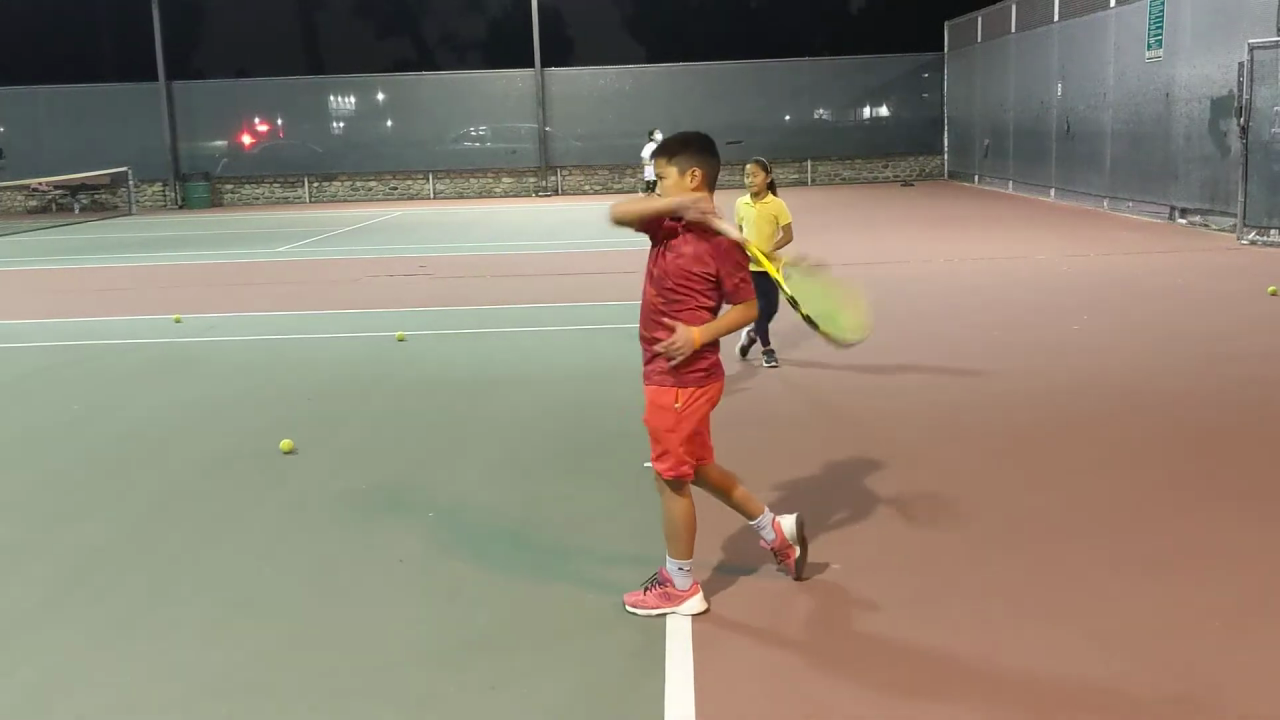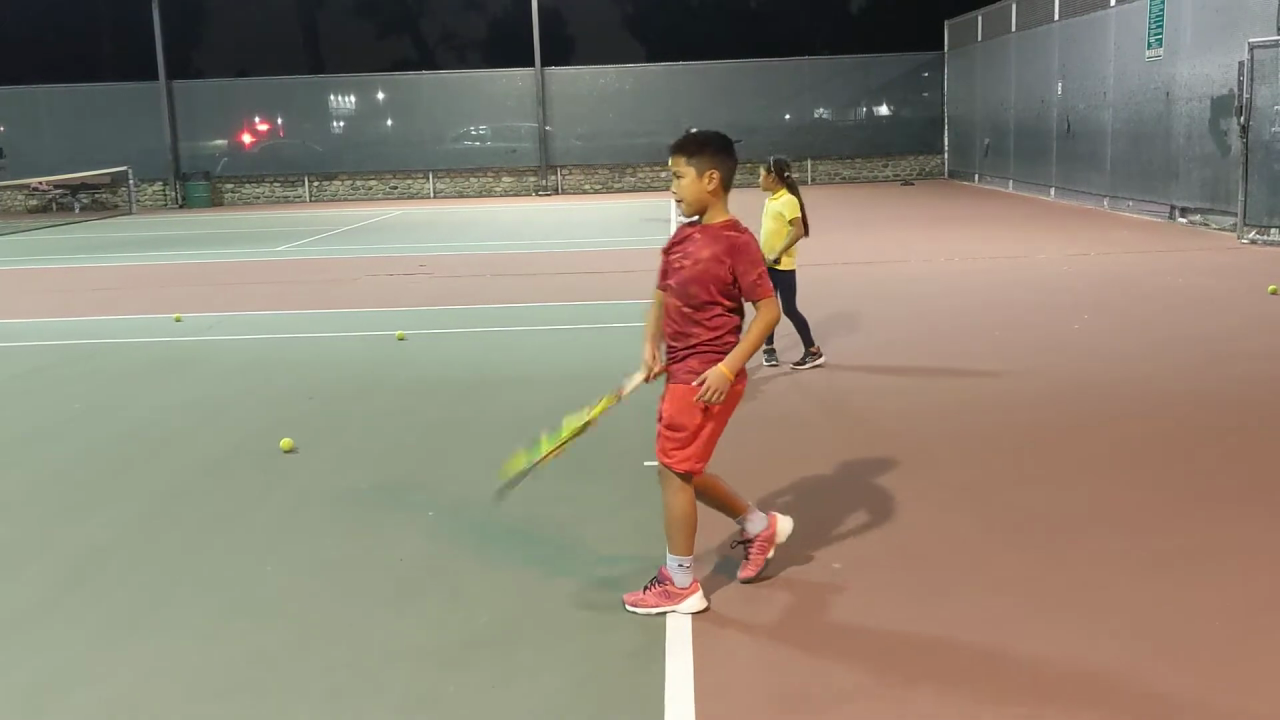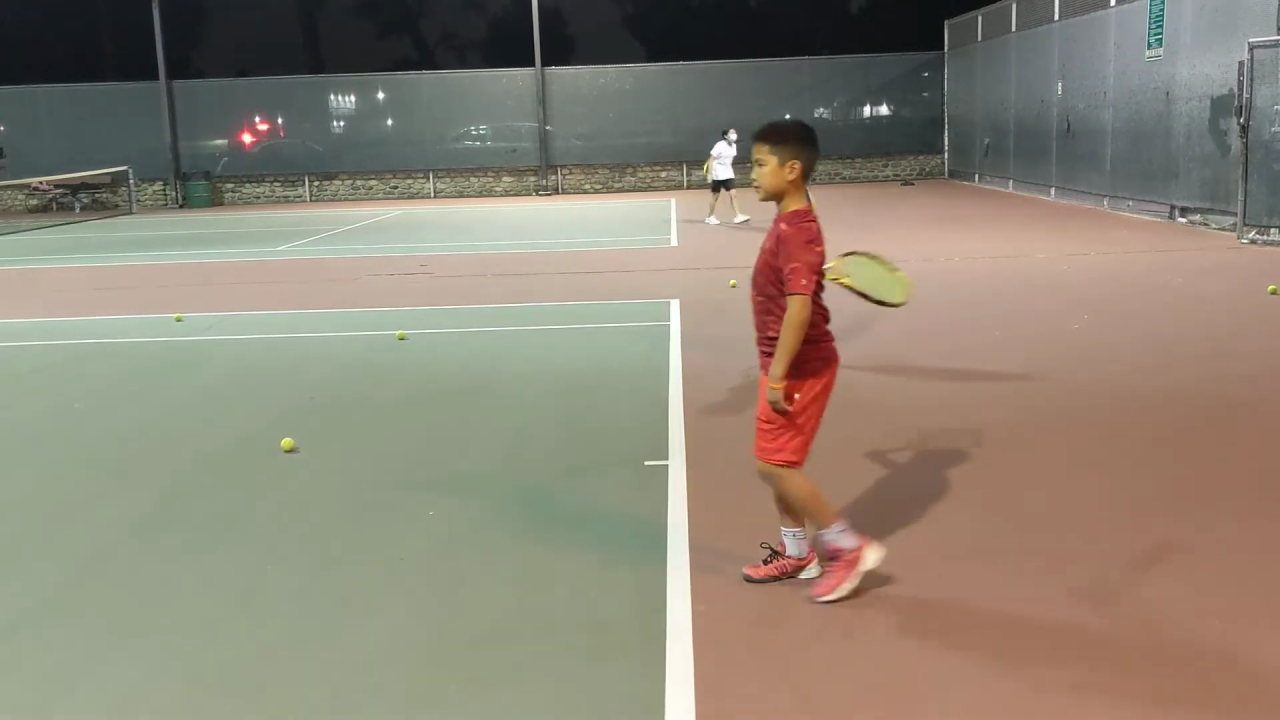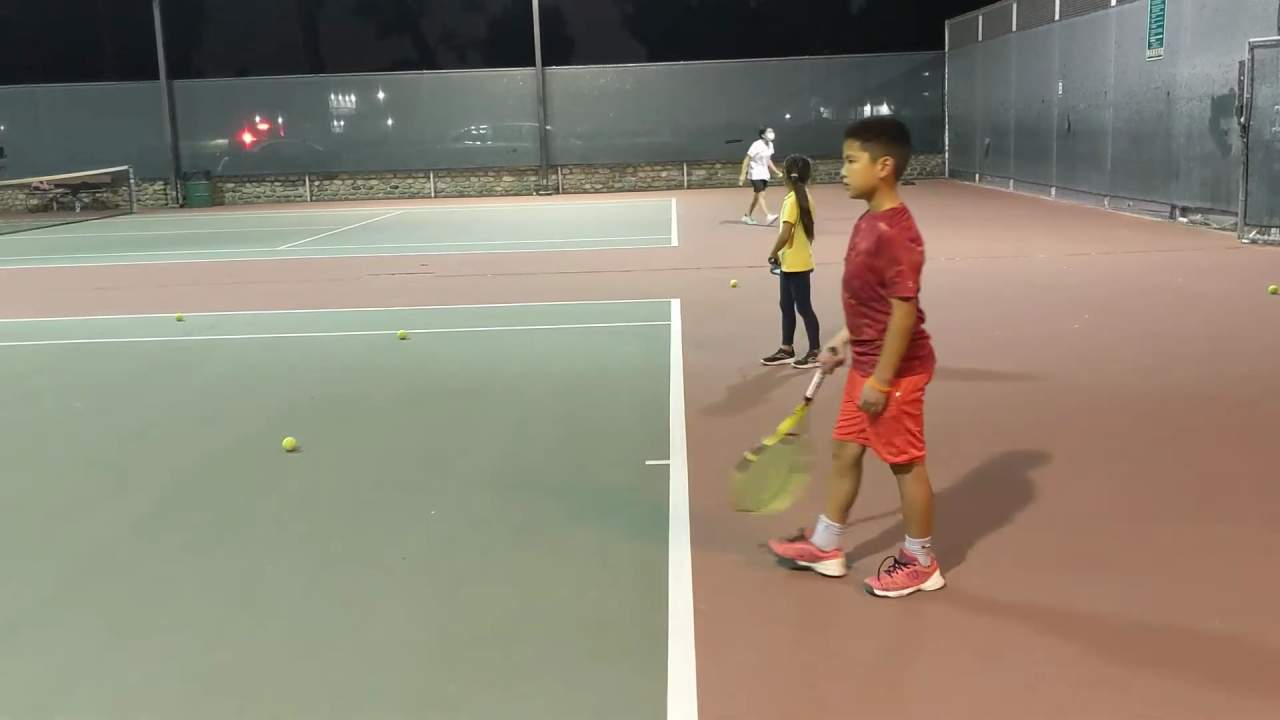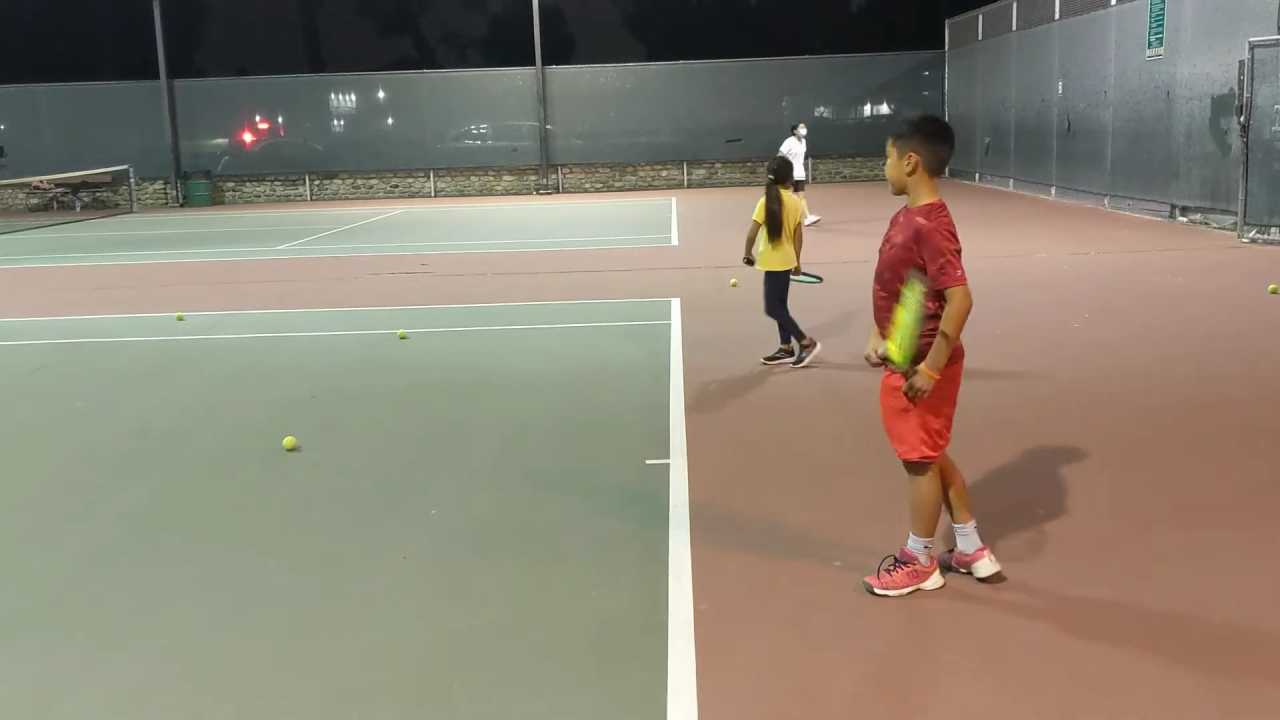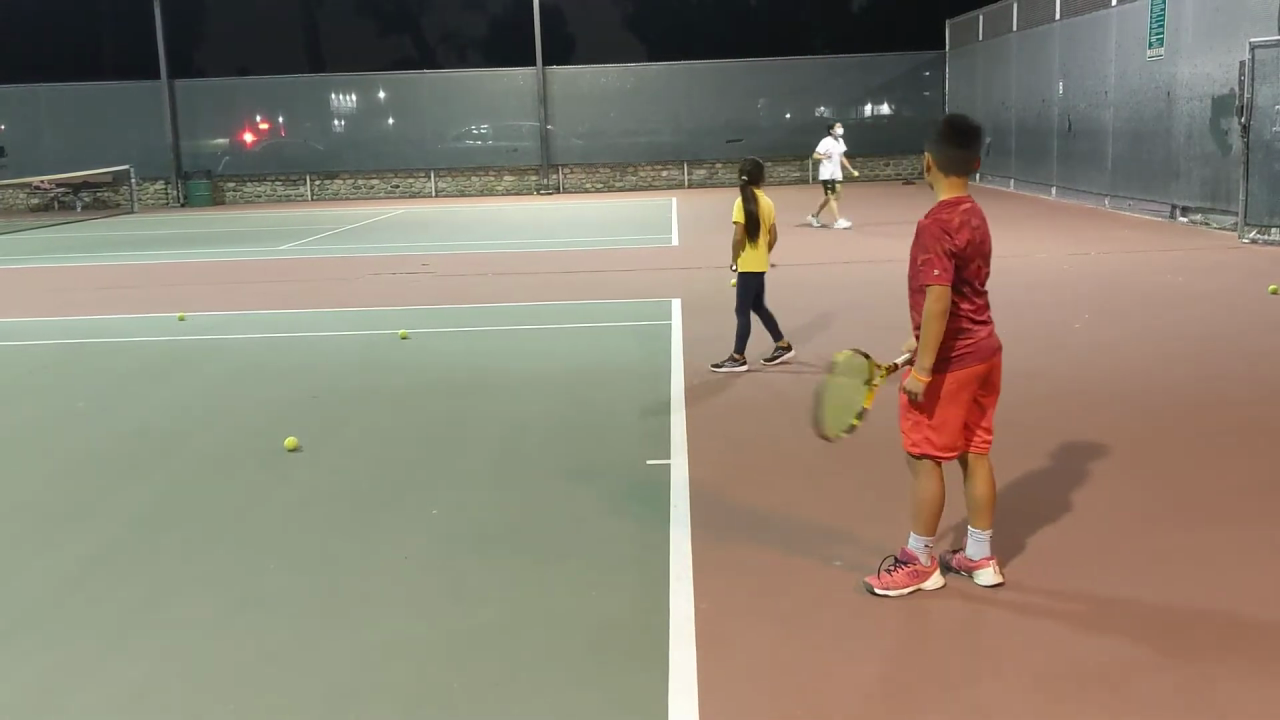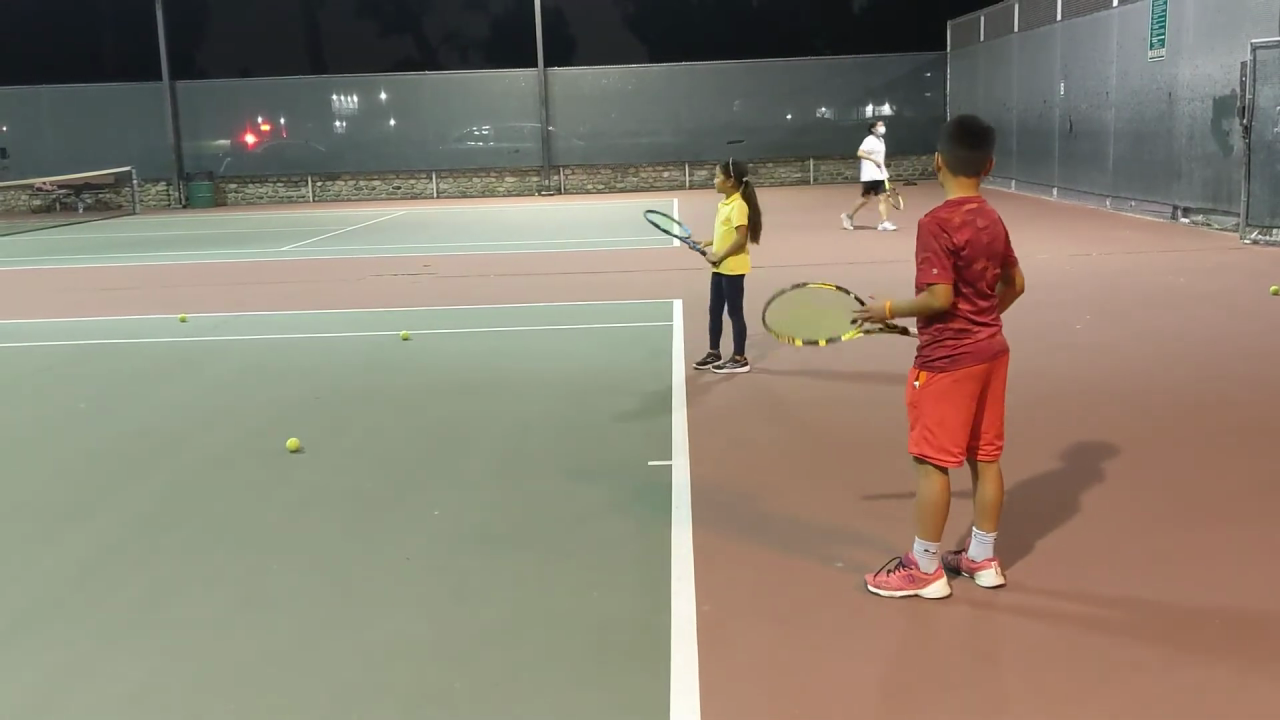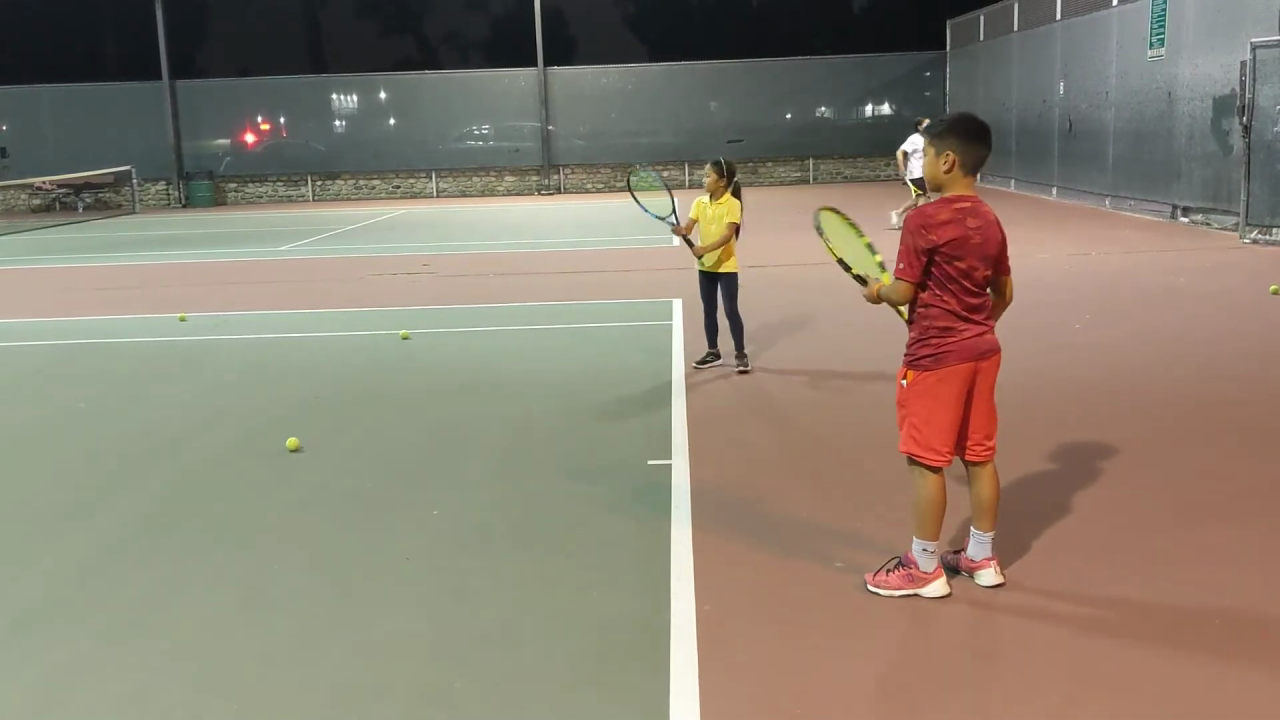
dt=0.5s
person 1, frame 1
left shoulder: (722, 245)
right shoulder: (664, 222)
left elbow: (747, 309)
right elbow: (618, 213)
left wrist: (701, 334)
right wrist: (674, 205)
left hip: (685, 379)
right hip: (667, 376)
left knee: (673, 479)
right knee: (697, 466)
left ankle: (680, 587)
right ankle: (776, 530)
person 1, frame 2
left shoulder: (738, 241)
right shoulder: (680, 238)
left elbow: (768, 310)
right elbow: (663, 301)
left wrist: (731, 365)
right wrist: (651, 348)
left hip: (706, 379)
right hip: (680, 374)
left knee: (675, 474)
right knee: (683, 471)
left ankle: (680, 585)
right ankle: (761, 525)
person 1, frame 3
left shoulder: (793, 232)
right shoulder: (791, 223)
left elbow: (800, 308)
left wrist: (776, 376)
left hip: (800, 370)
right hip: (790, 367)
left knee: (779, 464)
right knee: (774, 461)
left ankle: (848, 548)
right ankle: (796, 551)
person 1, frame 4
left shoulder: (894, 233)
right shoulder: (869, 222)
left elbow: (904, 311)
left wrist: (881, 379)
right wrist: (843, 341)
left hip: (896, 370)
right hip: (868, 364)
left knee: (906, 463)
right knee: (845, 451)
left ankle: (921, 562)
right ankle: (824, 545)
person 1, frame 5
left shoulder: (927, 227)
right shoulder: (905, 218)
left elbow: (960, 300)
left wrist: (930, 367)
right wrist: (877, 336)
left hip: (923, 366)
right hip: (908, 358)
left knee: (921, 461)
right knee: (933, 456)
left ankle: (920, 562)
right ankle: (972, 549)
person 1, frame 6
left shoulder: (935, 225)
right shoulder: (975, 217)
left elbow: (938, 300)
left wrist: (921, 369)
left hip: (950, 359)
right hip: (983, 350)
left knee: (927, 457)
right knee: (975, 453)
left ankle: (921, 561)
right ankle: (980, 556)
person 1, frame 7
left shoulder: (937, 223)
right shoulder: (993, 220)
left elbow: (938, 298)
right elbow: (1015, 285)
left wrist: (890, 309)
left hip: (947, 359)
right hip: (991, 352)
left knee: (931, 461)
right knee: (985, 456)
left ankle: (925, 568)
right ankle: (982, 558)
person 1, frame 8
left shoulder: (924, 220)
right shoulder: (991, 222)
left elbow: (904, 291)
right elbow: (1004, 295)
left wrist: (877, 292)
left hip: (935, 357)
right hip: (982, 352)
left knee: (927, 461)
right knee: (980, 455)
left ankle: (925, 568)
right ankle: (981, 557)
person 2, frame 1
left shoulder: (777, 205)
right shoulder: (740, 204)
left elbow: (787, 236)
left wrist: (767, 251)
right hip: (749, 265)
left knee: (771, 308)
right knee: (760, 308)
left ankle: (752, 334)
right ankle: (767, 348)
person 2, frame 2
left shoulder: (788, 200)
right shoulder: (769, 201)
left elbow: (799, 231)
left wrist: (778, 254)
right wrist: (762, 256)
left hip: (783, 265)
right hip: (768, 264)
left knee: (789, 309)
left ankle: (813, 351)
right ankle: (769, 348)
person 2, frame 3
left shoulder: (793, 202)
right shoulder: (799, 200)
left elbow: (790, 236)
left wrist: (774, 255)
left hip: (795, 265)
right hip: (792, 264)
left knee: (801, 309)
right knee: (788, 308)
left ankle: (811, 354)
right ankle: (783, 349)
person 2, frame 4
left shoulder: (792, 201)
right shoulder: (802, 198)
left elbow: (785, 234)
left wrist: (773, 254)
left hip: (796, 265)
right hip: (790, 264)
left knee: (803, 308)
right knee: (787, 306)
left ankle: (815, 353)
right ankle: (786, 349)
person 2, frame 5
left shoulder: (767, 201)
right shoulder: (795, 201)
left elbow: (752, 234)
right elbow: (798, 235)
left wrist: (748, 254)
right wrist: (797, 261)
left hip: (772, 263)
right hip: (786, 262)
left knee: (772, 308)
right knee: (779, 305)
left ankle: (807, 343)
right ankle: (786, 348)
person 2, frame 6
left shoulder: (742, 202)
right shoulder: (767, 202)
left elbow: (738, 236)
right elbow: (773, 236)
left wrist: (734, 260)
left hip: (748, 265)
right hip: (759, 263)
left knee: (742, 311)
right knee: (758, 307)
left ankle: (738, 357)
right ankle: (783, 346)
person 2, frame 7
left shoulder: (739, 206)
right shoulder: (725, 203)
left elbow: (741, 239)
left wrist: (720, 256)
right wrist: (708, 244)
left hip: (733, 268)
right hip: (720, 268)
left knee: (734, 313)
right knee: (714, 311)
left ankle: (739, 359)
right ankle: (714, 353)
person 2, frame 8
left shoulder: (733, 204)
right shoulder: (700, 202)
left elbow: (728, 235)
right elbow: (688, 227)
left wrist: (705, 248)
right wrist: (681, 231)
left hip: (726, 266)
right hip: (705, 266)
left knee: (731, 311)
right knee: (709, 311)
left ankle: (741, 354)
right ankle: (713, 352)
